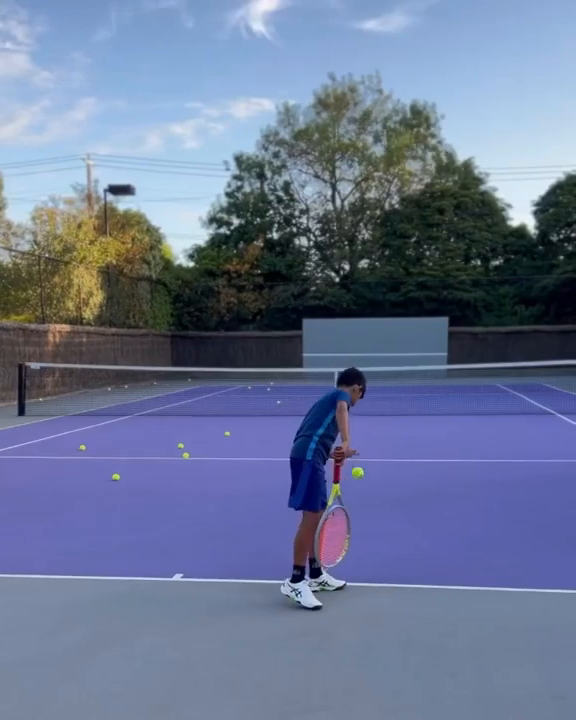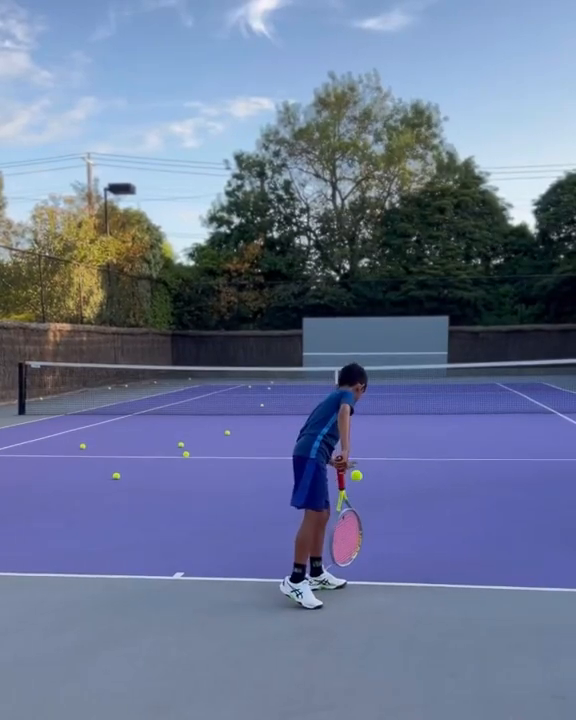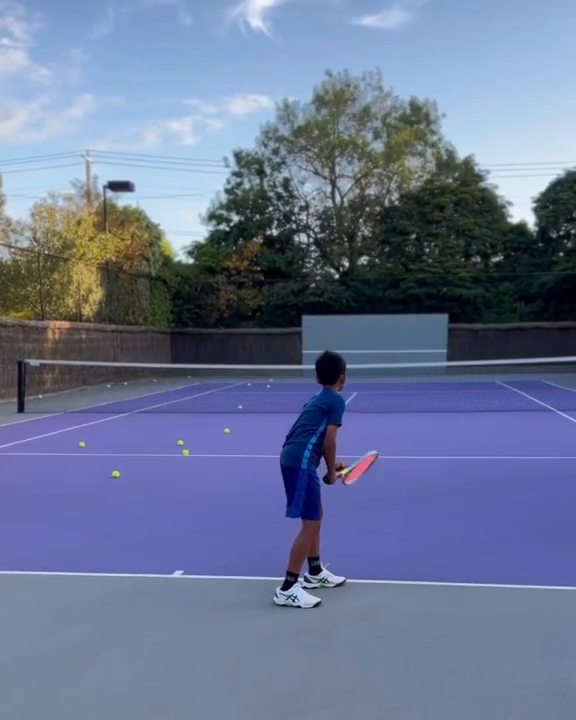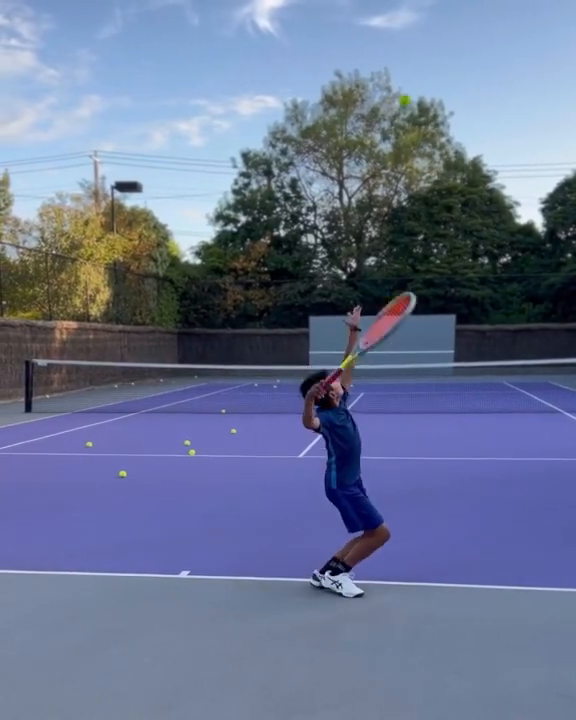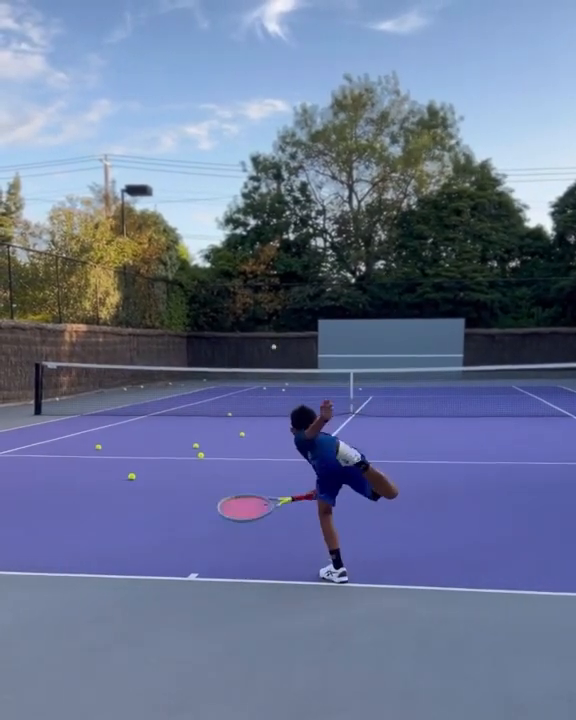
dt=1s
person 1, frame 1
left shoulder: (329, 400)
right shoulder: (342, 395)
right elbow: (342, 410)
left wrist: (338, 453)
right wrist: (346, 441)
left hip: (309, 458)
right hip: (307, 457)
left knee: (320, 515)
right knee: (311, 517)
left ankle: (315, 575)
right ankle: (295, 581)
person 1, frame 2
left shoulder: (332, 398)
right shoulder: (347, 395)
right elbow: (344, 413)
left wrist: (338, 463)
right wrist: (346, 450)
left hip: (311, 455)
right hip: (310, 455)
left knee: (322, 514)
right knee: (312, 515)
left ankle: (316, 574)
right ankle: (295, 581)
person 1, frame 3
left shoulder: (318, 399)
right shoulder: (337, 400)
right elbow: (329, 442)
left wrist: (331, 465)
right wrist: (331, 471)
left hip: (293, 459)
right hip: (301, 463)
left knee: (315, 516)
right knee: (310, 524)
left ankle: (315, 572)
right ankle: (287, 588)
person 1, frame 4
left shoulder: (341, 405)
right shoulder: (327, 417)
right elbow: (308, 422)
left wrist: (354, 330)
right wrist: (310, 397)
left hip: (351, 482)
right hip: (342, 486)
left knee: (369, 533)
right knee: (380, 533)
left ankle: (327, 572)
right ankle: (337, 573)
person 1, frame 5
left shoulder: (302, 438)
right shoulder: (325, 437)
left elbow: (312, 430)
left wrist: (323, 418)
right wrist: (318, 489)
left hip: (328, 465)
left knee: (324, 513)
right knee: (390, 492)
left ankle: (337, 567)
right ankle: (356, 462)
